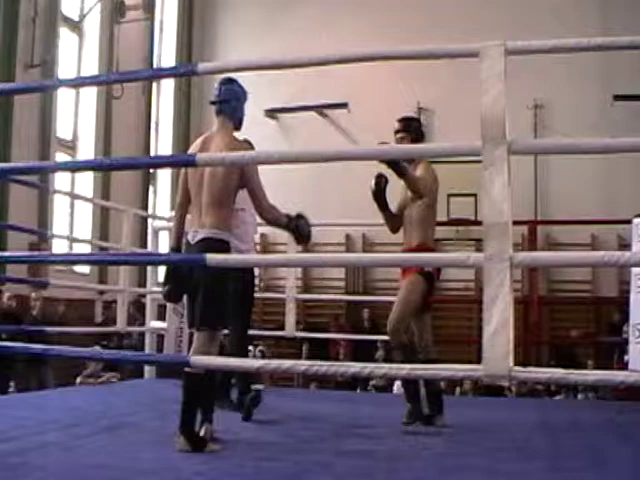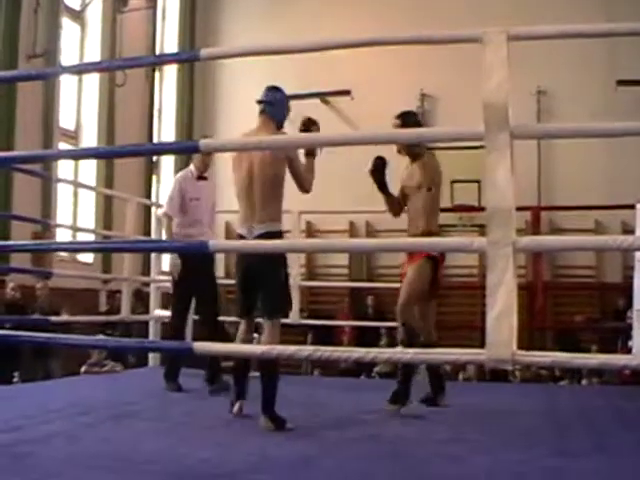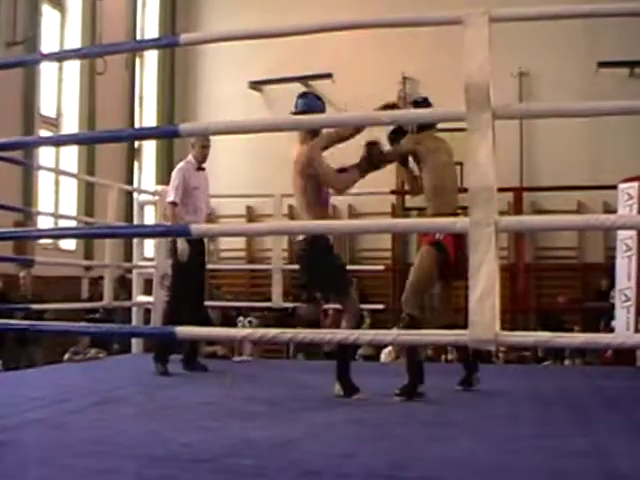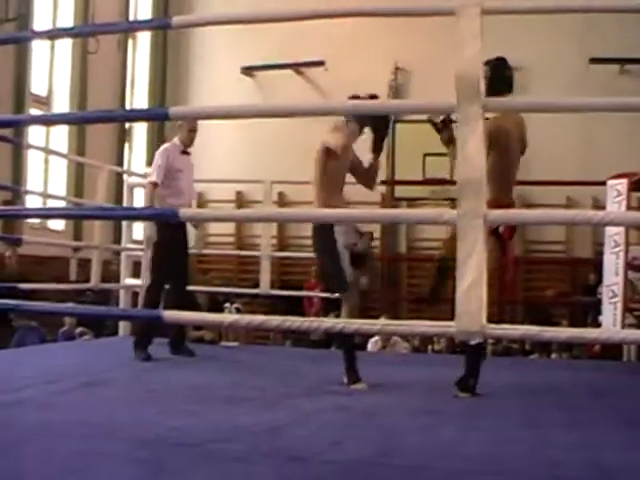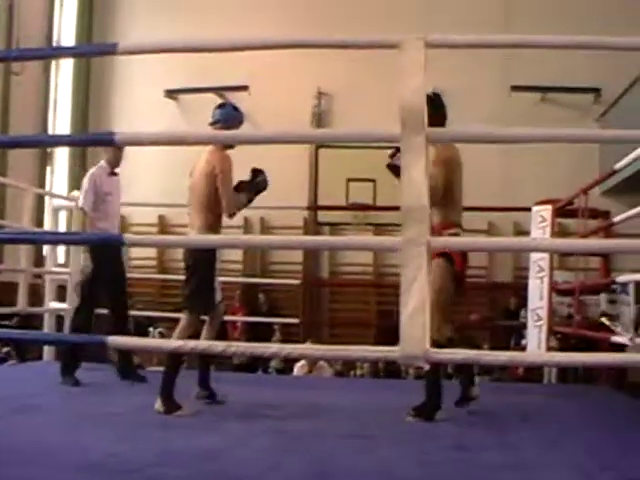
dt=1s
person 1, frame 1
left shoulder: (196, 147)
right shoulder: (240, 149)
left elbow: (179, 209)
right elbow: (263, 209)
left wrist: (174, 258)
right wrist: (293, 223)
left hip: (192, 245)
right hip: (215, 246)
left knee: (207, 334)
right knee: (206, 335)
left ankle: (205, 423)
right ankle: (187, 429)
person 1, frame 2
left shoulder: (241, 145)
right shoulder: (281, 143)
right elbow: (305, 184)
right wrist: (311, 150)
left hip: (243, 240)
right hip: (269, 239)
left knee: (246, 320)
right knee: (272, 323)
left ankle: (238, 398)
right ankle: (268, 409)
person 1, frame 3
left shoulder: (313, 144)
right shoulder: (309, 151)
left elbow: (341, 134)
right elbow: (339, 186)
right wrist: (361, 168)
left hip: (311, 240)
right hip: (316, 242)
left knee: (312, 304)
right knee: (351, 307)
right ankle: (343, 380)
person 1, frame 4
left shoulder: (347, 145)
right shoulder: (333, 135)
left elbow: (369, 181)
right elbow: (342, 147)
left wrist: (377, 146)
right wrist: (357, 123)
left hip: (341, 222)
right hip: (328, 226)
right knee: (350, 296)
right ankle: (351, 371)
person 1, frame 5
left shoulder: (204, 159)
right shoulder: (221, 158)
right elbow: (230, 209)
left wrist: (239, 190)
right wrist: (250, 192)
left hip: (195, 245)
right hip: (202, 247)
left knee: (214, 314)
right knee: (191, 320)
left ankle: (204, 385)
right ankle: (165, 397)
person 2, frame 1
left shoulder: (425, 171)
right shoulder: (409, 179)
left elbow: (422, 192)
right elbow: (394, 226)
left wrist: (398, 167)
right wrist: (381, 201)
left knee: (395, 326)
right knee: (421, 338)
left ankle: (414, 401)
right ankle: (435, 407)
person 2, frame 2
left shoulder: (427, 159)
right shoulder: (409, 169)
left elbow: (431, 181)
right elbow: (395, 209)
left wrist: (416, 152)
right wrist: (380, 182)
left hip: (428, 246)
right hip: (414, 247)
left knee: (404, 308)
right knee: (423, 322)
left ankle: (403, 384)
right ankle: (437, 389)
person 2, frame 3
left shoulder: (418, 140)
right shoulder: (442, 146)
left elbow: (384, 159)
right wrist: (407, 161)
left hip: (440, 232)
right hip: (452, 232)
left knee: (412, 300)
right knee: (440, 305)
left ankle: (414, 380)
right ankle: (469, 366)
person 2, frame 4
left shoulder: (495, 121)
right shoulder: (517, 121)
left wrist: (447, 135)
left hip: (495, 211)
right hip: (501, 207)
right knee: (447, 256)
left ankle: (470, 378)
person 2, frame 5
left shoulder: (440, 150)
right shoulder: (446, 150)
left elbow: (434, 194)
left wrist: (404, 172)
left hip: (445, 239)
right hip: (449, 237)
left knee: (434, 320)
right knee: (443, 318)
left ankle: (432, 401)
right ankle: (466, 381)
person 3, frame 1
left shoulder: (248, 193)
left hip: (245, 264)
left knee: (239, 326)
right knee: (238, 325)
left ankle: (223, 390)
right ankle: (244, 391)
person 3, frame 2
left shoulder: (209, 185)
right shoulder: (181, 181)
right elbow: (168, 219)
right wrist: (173, 253)
left hip: (204, 254)
right hip: (185, 253)
left knee: (210, 314)
right knee: (179, 314)
left ankle: (214, 375)
right ankle: (171, 375)
person 3, frame 3
left shoulder: (204, 175)
right shoulder: (182, 171)
right elbow: (172, 206)
right wrist: (179, 239)
left hip: (198, 241)
right hip: (184, 241)
left knee: (196, 299)
right knee: (177, 297)
left ankle: (190, 356)
right ankle: (161, 357)
person 3, frame 4
left shoulder: (188, 159)
right shoulder: (166, 152)
right elbow: (153, 187)
left wrist: (197, 227)
right wrist: (153, 224)
left hip: (179, 225)
right hip: (165, 223)
left knee: (180, 283)
right knee: (158, 282)
left ankle: (177, 341)
right ankle: (141, 343)
person 3, frame 5
left shoulder: (116, 178)
right shoulder: (94, 176)
right elbow: (85, 215)
right wrist: (87, 253)
left hip: (113, 248)
right hip: (99, 248)
left knee: (120, 307)
right knee: (85, 307)
left ankle: (125, 365)
right ankle: (68, 368)
